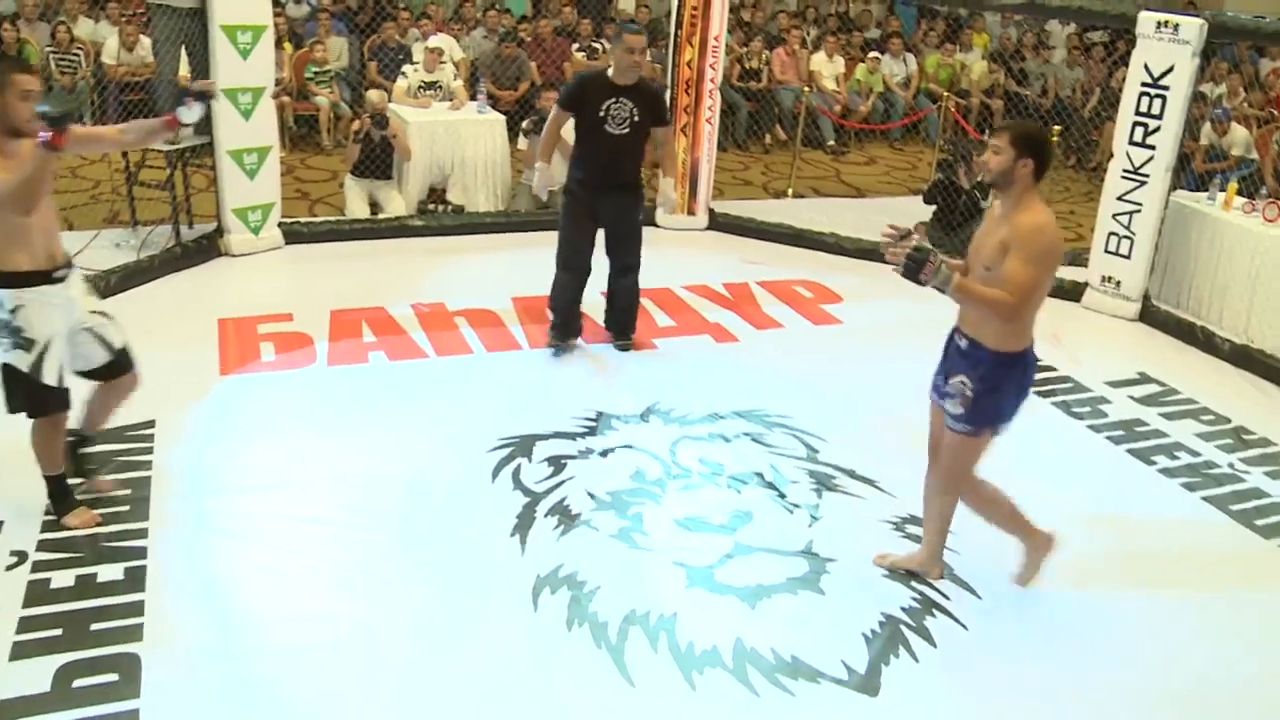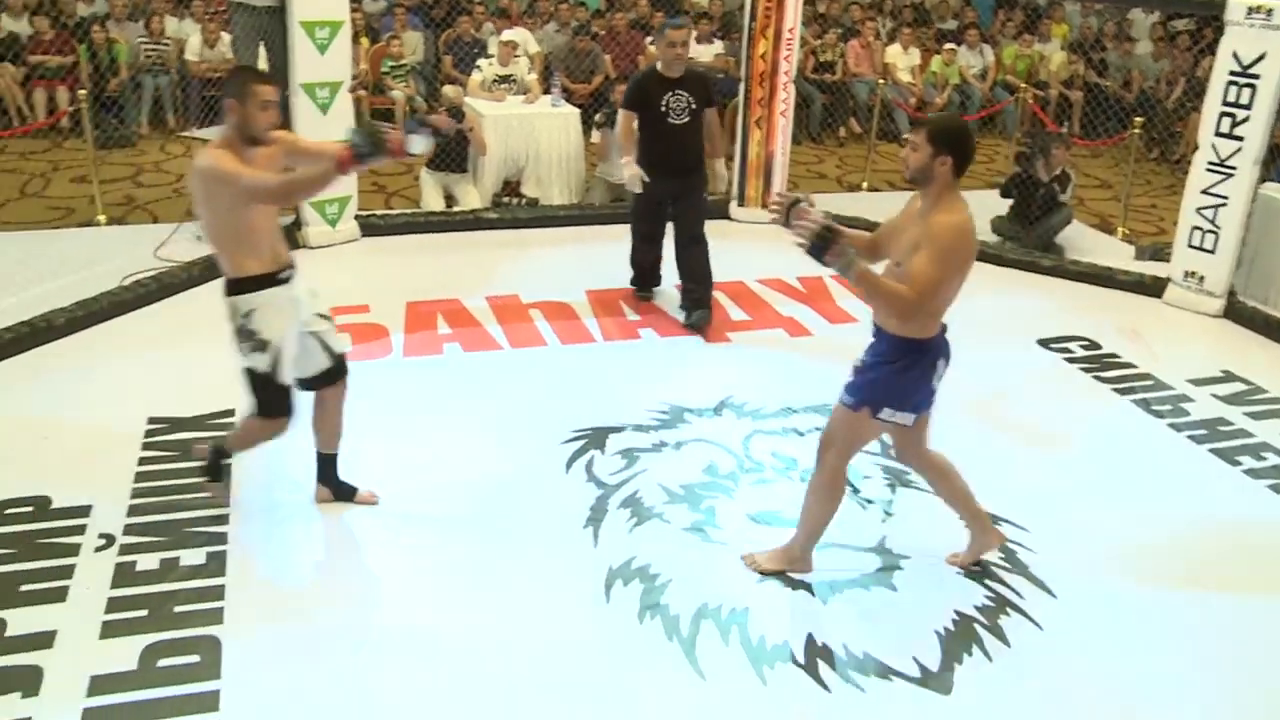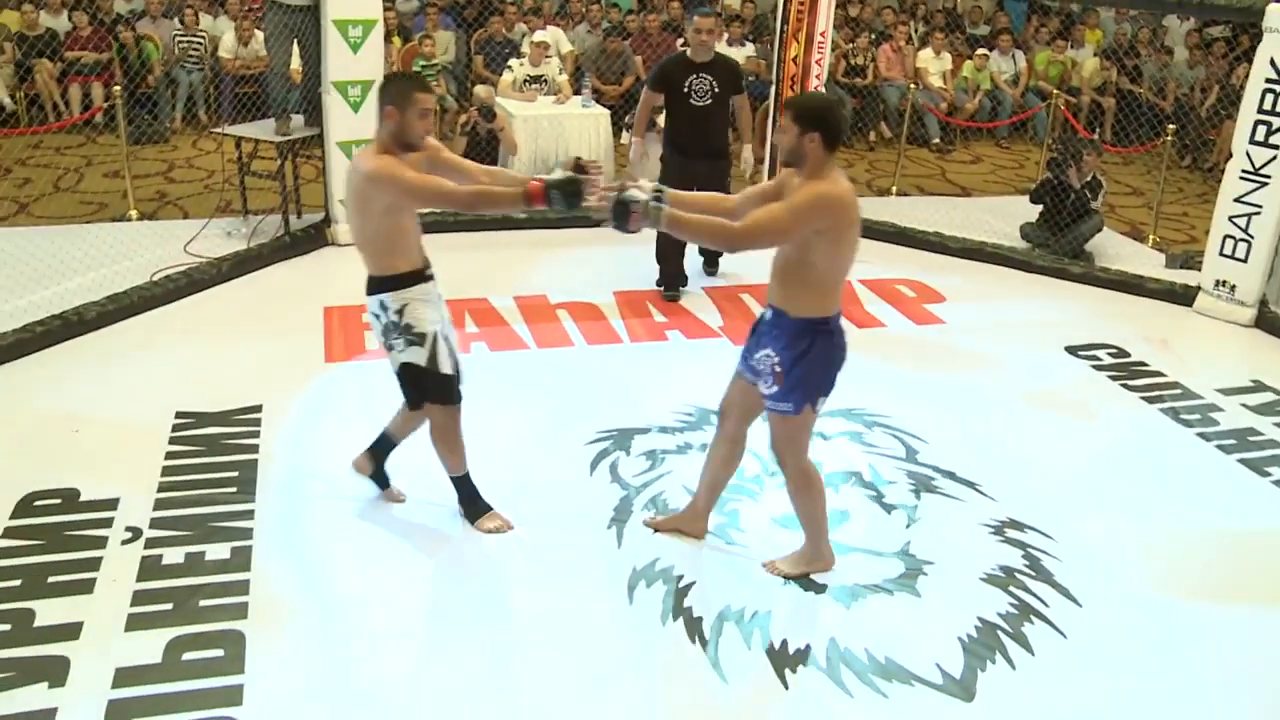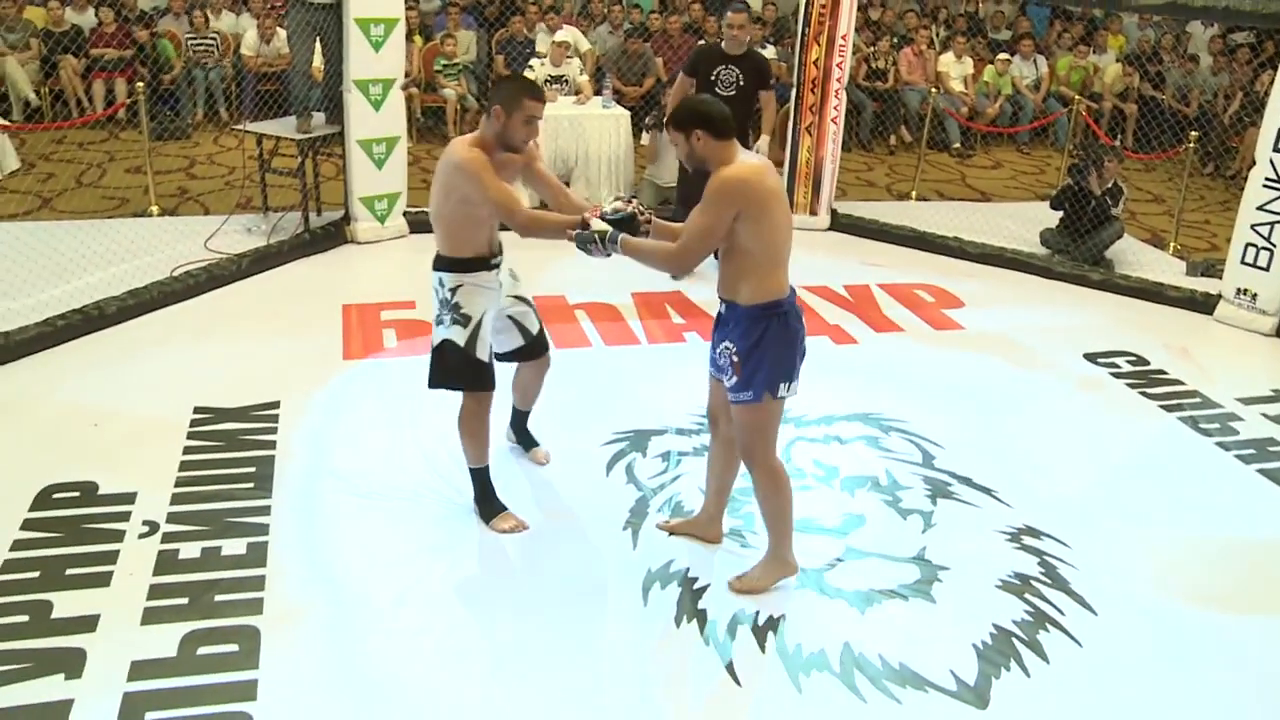
dt=0.4s
person 1, frame 1
left shoulder: (1034, 229)
right shoulder: (998, 209)
left elbow: (1006, 310)
left wrist: (937, 276)
right wrist: (924, 255)
left hip: (995, 368)
right hip: (963, 349)
left knee: (950, 479)
right knee: (941, 461)
left ankle: (1033, 539)
right ankle: (931, 555)
person 1, frame 2
left shoulder: (948, 227)
right shoulder: (925, 202)
left elbow: (906, 306)
right elbow: (876, 245)
left wrist: (839, 259)
right wrist: (818, 224)
left hip: (903, 358)
right hip: (903, 348)
left knee: (831, 451)
right knee: (913, 451)
left ankle: (798, 552)
right ankle: (982, 532)
person 1, frame 3
left shoulder: (826, 198)
right shoulder: (798, 180)
left elbow: (736, 236)
right elbow: (730, 206)
left wrist: (654, 214)
right wrist: (658, 195)
left hip: (807, 339)
right hip: (777, 324)
left knee: (788, 452)
right knee: (729, 418)
left ankle: (817, 551)
right ankle: (695, 514)
person 1, frame 4
left shoulder: (733, 181)
right shoulder: (749, 167)
left elbow: (680, 262)
right elbow: (703, 237)
left wrist: (616, 243)
right wrist: (650, 225)
left hip: (763, 326)
right hip: (746, 316)
left knee: (756, 449)
right knee: (720, 422)
left ankle: (780, 556)
right ankle: (709, 519)
person 2, frame 1
left shoulder: (44, 132)
left elbow: (120, 137)
left wrist: (177, 118)
right wrist: (50, 143)
left hip: (67, 281)
left knee: (123, 378)
right knee: (50, 409)
left ankle: (78, 447)
right ankle: (60, 497)
person 2, frame 2
left shoulder: (276, 144)
right shoulder: (211, 165)
left elbow: (340, 153)
right elbow: (281, 193)
left wrist: (397, 144)
right wrist: (348, 159)
left hip: (290, 286)
right hip: (255, 299)
left knee: (334, 384)
right knee: (276, 417)
left ankle: (329, 481)
right ankle: (217, 455)
person 2, frame 3
left shoulder: (419, 150)
right shoulder: (374, 170)
left elbow: (483, 176)
right elbow: (463, 198)
left wrist: (550, 181)
right wrist: (541, 194)
left hip: (420, 287)
right hip: (398, 297)
left knee: (427, 395)
right knee: (445, 401)
left ankle: (373, 458)
right ankle: (469, 499)
person 2, frame 4
left shoulder: (518, 150)
right shoulder: (465, 160)
left elbow: (558, 196)
right elbow: (522, 221)
left wrist: (604, 213)
right wrist: (591, 223)
left hip: (496, 269)
right hip: (462, 279)
left knee: (536, 357)
right knee: (477, 389)
left ankle: (519, 432)
right ankle: (484, 496)
person 3, frame 1
left shoulder: (651, 96)
right shoulder: (585, 84)
left elbow: (665, 141)
right elbow: (555, 121)
left wrist: (667, 180)
right wrist: (542, 166)
left hip: (626, 193)
right hip: (582, 189)
left knee: (625, 263)
right knee: (572, 260)
left ankle: (621, 328)
right ankle: (563, 327)
person 3, frame 2
left shoulder: (700, 81)
right shoulder: (642, 83)
left elbow: (711, 123)
right elbow: (625, 125)
left wrist: (718, 161)
right wrist: (629, 163)
left hip: (692, 175)
right hip: (652, 174)
left knee: (692, 239)
right knee: (646, 234)
left ankle: (697, 305)
right ankle: (644, 282)
person 3, frame 3
left shoulder: (730, 68)
right shoulder: (670, 66)
left elbow: (742, 106)
right elbow: (647, 101)
left wrist: (747, 146)
right wrist: (637, 139)
left hip: (716, 156)
right hip: (677, 155)
left ankle: (710, 258)
right ankle: (671, 280)
person 3, frame 4
left shoulder: (759, 64)
right shoulder: (703, 54)
left elbow: (769, 102)
right elbow: (681, 84)
left wrist: (765, 137)
left hip: (736, 142)
right knee: (689, 193)
